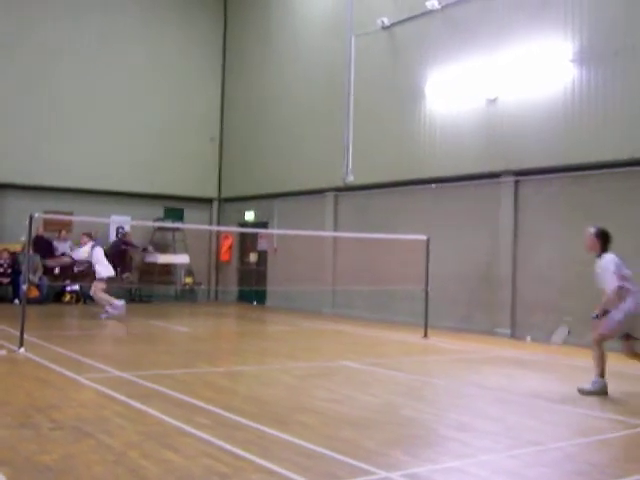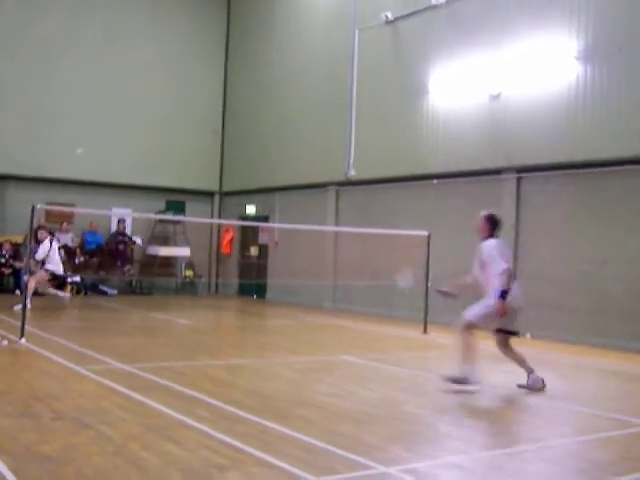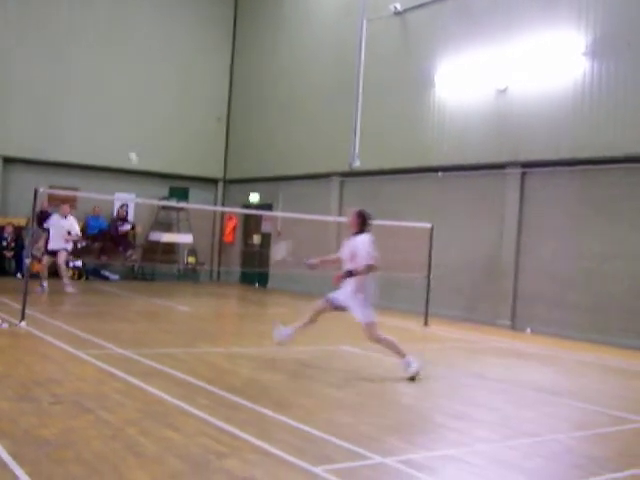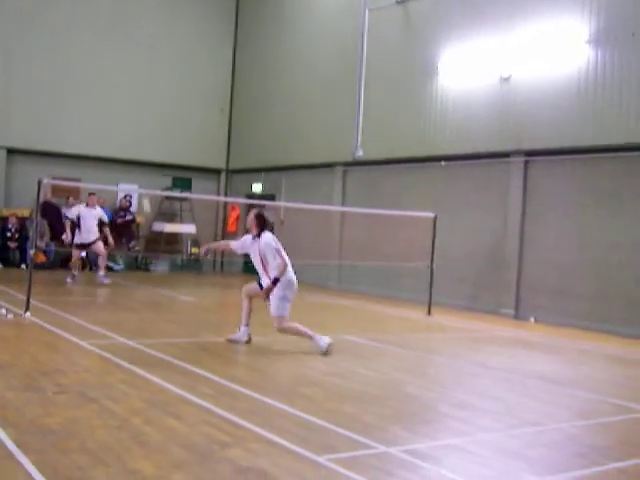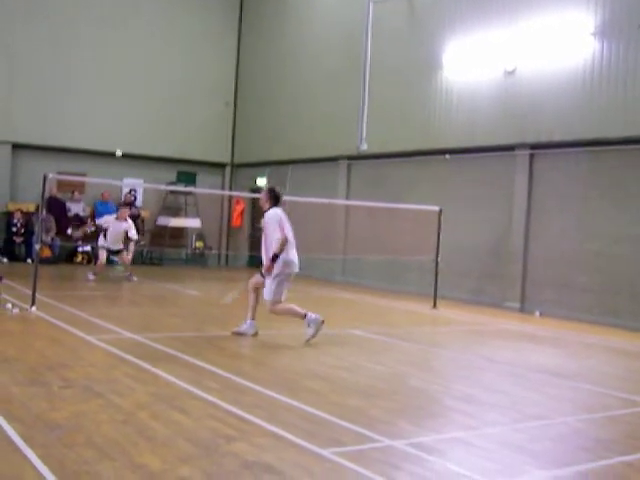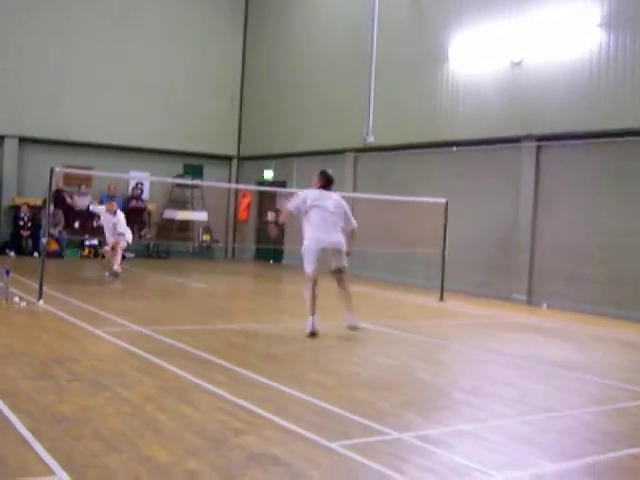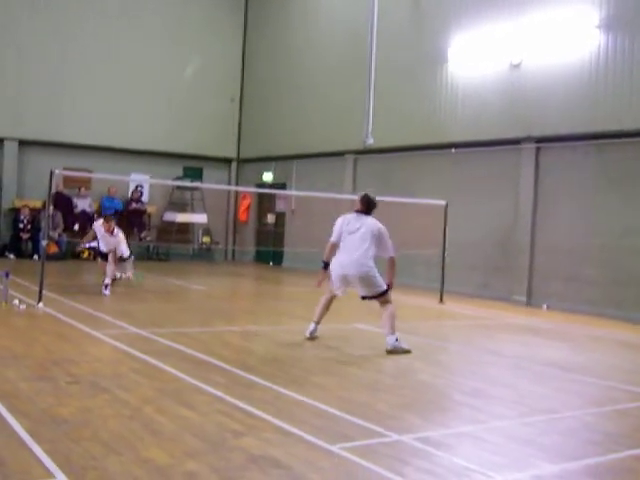
dt=0.4s
person 1, frame 1
left shoulder: (606, 262)
right shoulder: (603, 261)
left elbow: (615, 291)
left wrist: (602, 311)
right wrist: (601, 309)
right hip: (623, 306)
left knee: (596, 339)
left ankle: (599, 383)
person 1, frame 2
left shoulder: (489, 246)
right shoulder: (489, 246)
left elbow: (507, 271)
right elbow: (476, 276)
left wrist: (501, 298)
right wrist: (456, 285)
left hip: (500, 300)
right hip: (507, 301)
left knee: (465, 327)
right knee: (502, 345)
left ankle: (467, 374)
right ankle: (534, 379)
person 1, frame 3
left shoulder: (364, 240)
right shoulder: (351, 240)
left elbow: (372, 266)
right elbow: (341, 257)
left wrist: (348, 274)
right wrist: (319, 261)
left hip: (359, 293)
right hip: (347, 291)
left knee: (373, 335)
right knee: (317, 309)
left ankle: (409, 362)
right ankle: (289, 333)
person 1, frame 4
left shoulder: (266, 241)
right shoulder: (250, 240)
left elbow: (283, 264)
right elbow: (229, 244)
left wrist: (273, 284)
right wrist: (209, 247)
left hip: (282, 283)
right hip: (271, 282)
left knee: (281, 326)
right knee: (246, 291)
left ankle: (319, 339)
right ankle: (244, 333)
person 1, frame 5
left shoulder: (272, 215)
right shoulder: (275, 214)
left elbow: (283, 238)
left wrist: (272, 259)
left hip: (281, 265)
right hip: (277, 264)
left knee: (273, 307)
right knee: (252, 285)
left ankle: (311, 318)
right ankle: (250, 325)
person 1, frame 6
left shoulder: (308, 194)
right shoulder: (339, 200)
left elbow: (288, 210)
right elbow: (352, 228)
left wrist: (277, 225)
right wrist: (347, 247)
left hip: (314, 242)
right hip: (336, 242)
left knee: (311, 282)
right knee: (341, 281)
left ankle: (312, 323)
right ankle: (351, 318)
person 1, frame 7
left shoulder: (343, 220)
right shoulder: (378, 227)
left elbow: (332, 244)
right elbow: (391, 258)
left wrist: (325, 267)
right wrist: (390, 282)
left hip: (339, 267)
right hip: (363, 268)
left knee: (330, 294)
right knee: (386, 302)
left ankle: (313, 328)
right ankle: (391, 341)
